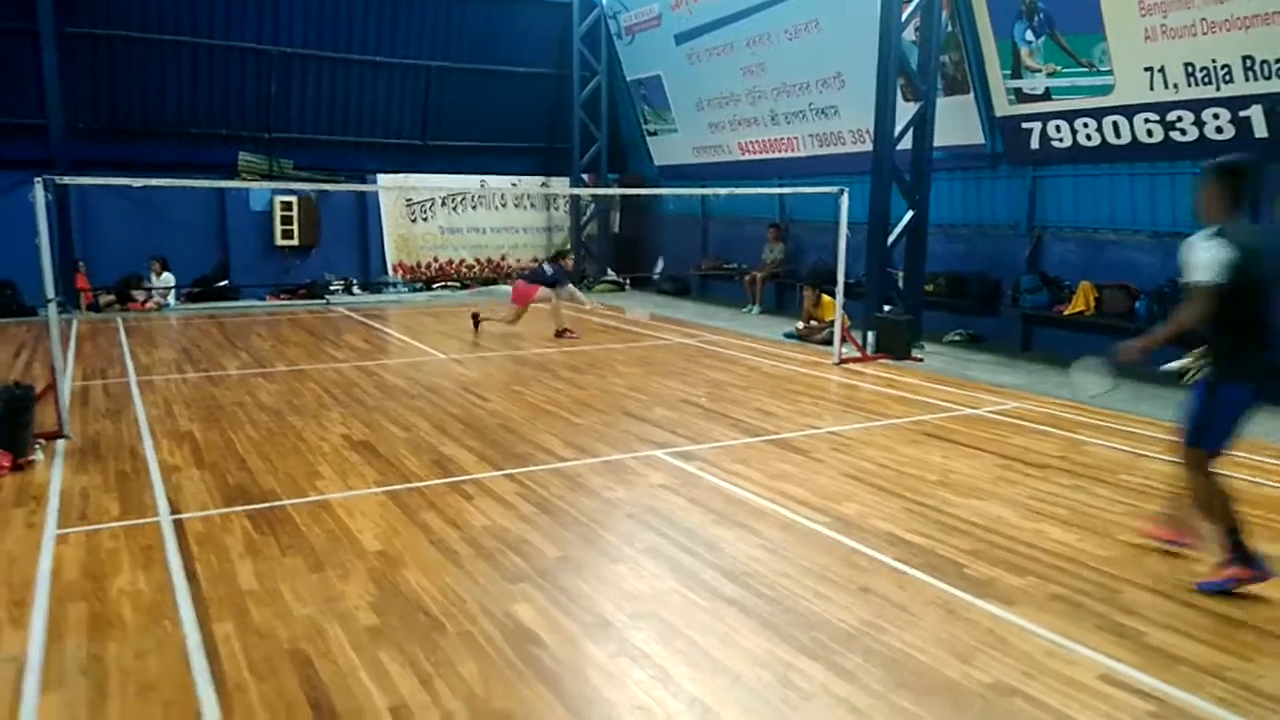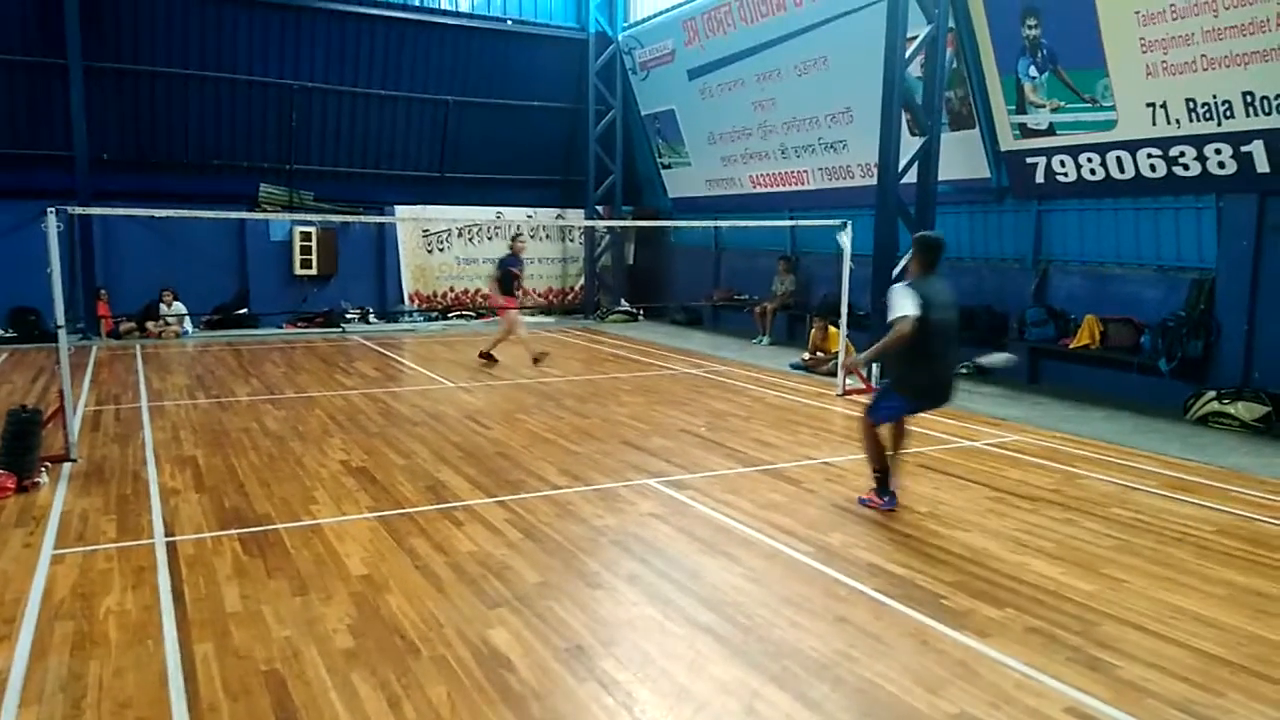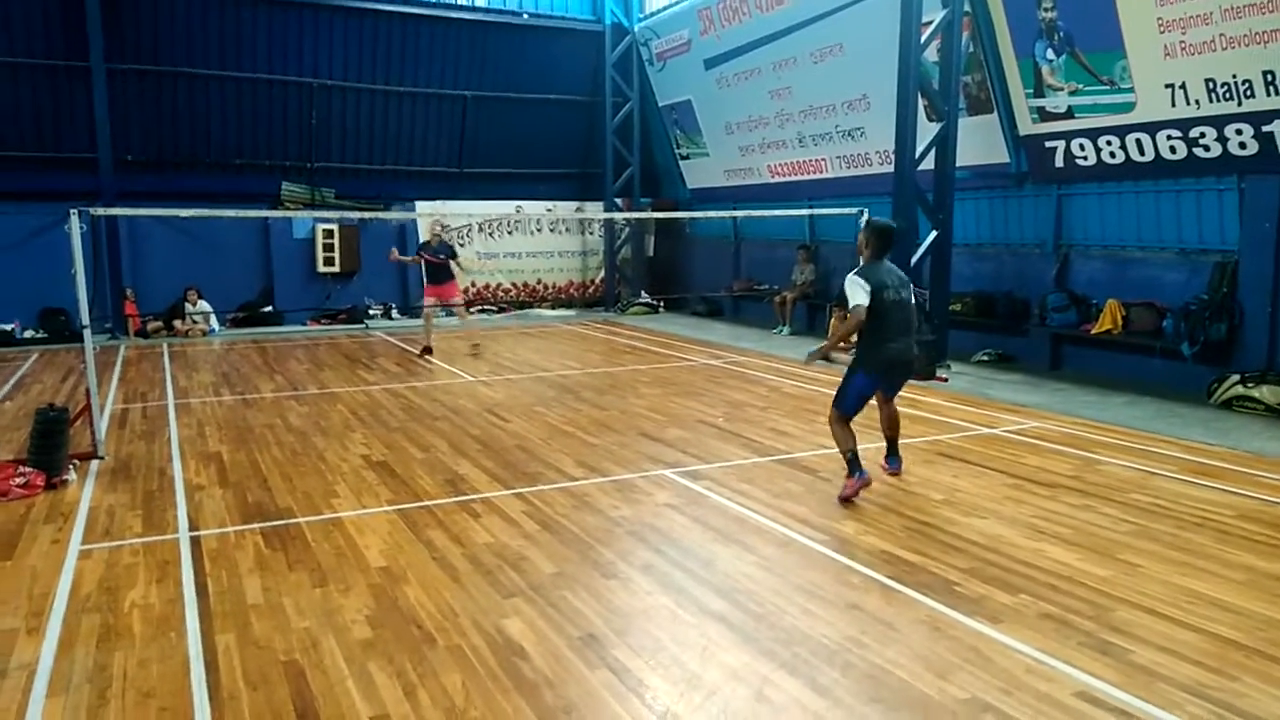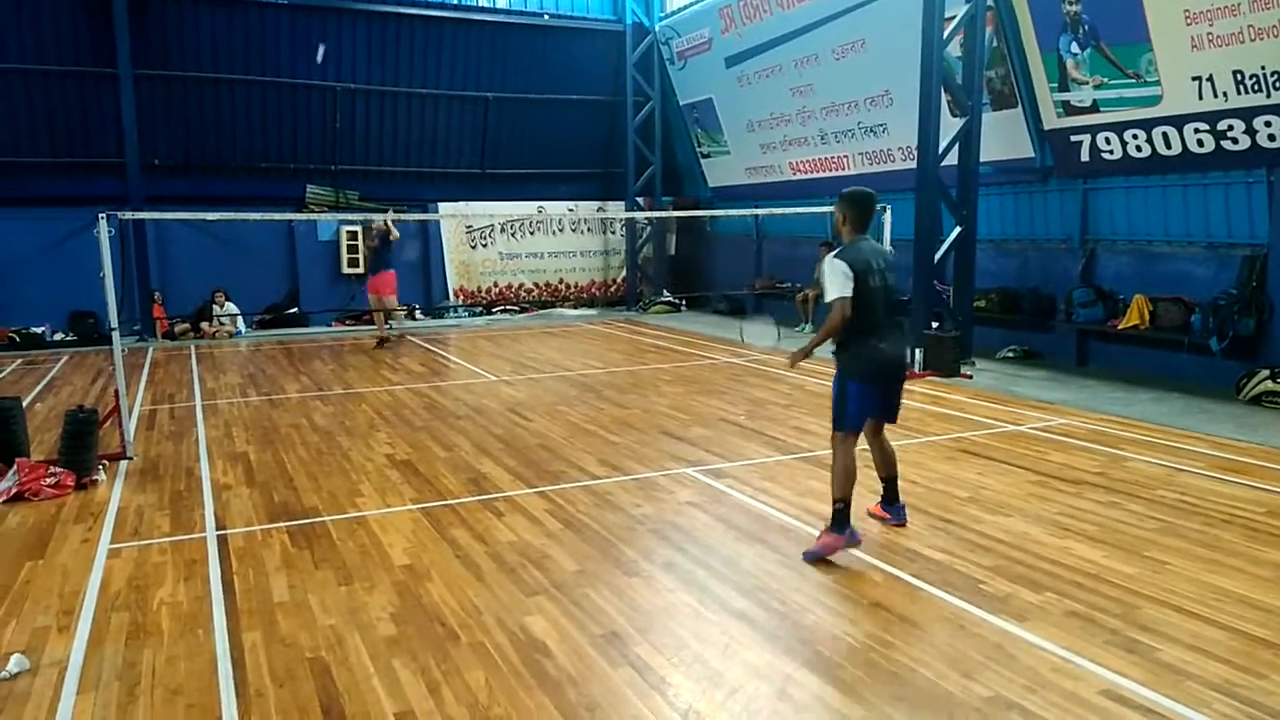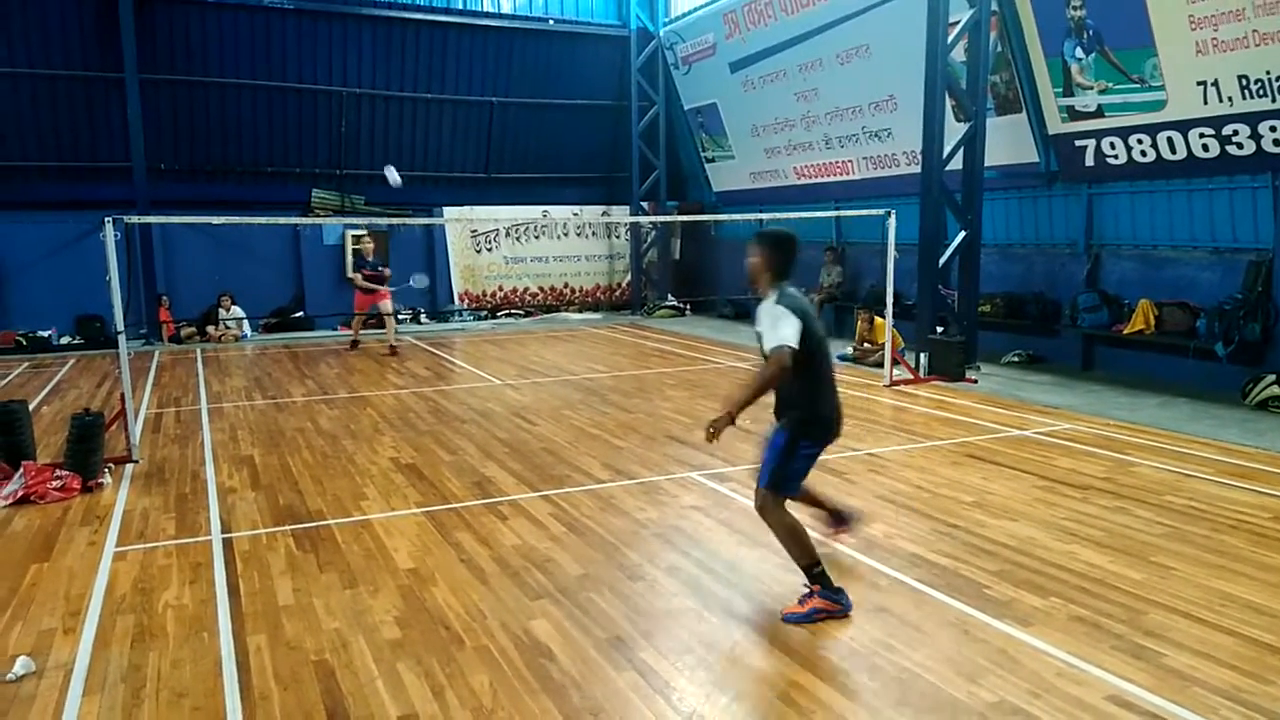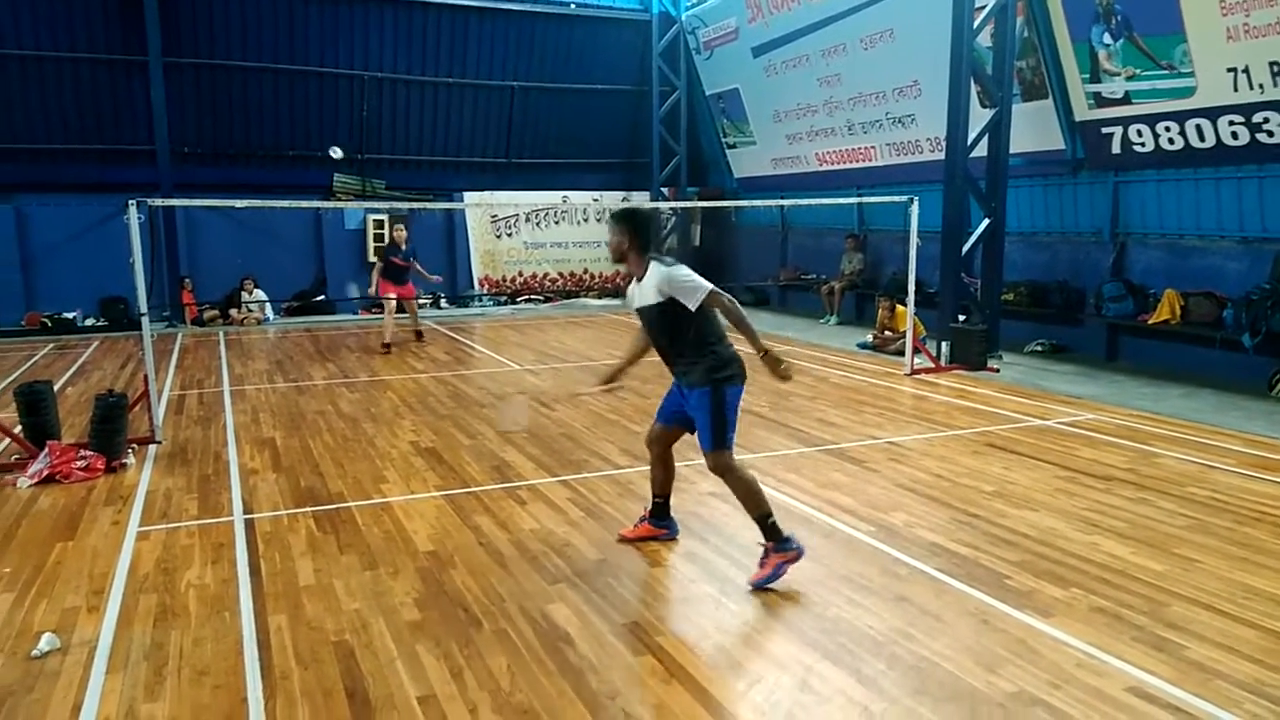
dt=0.7s
person 1, frame 1
left shoulder: (1208, 244)
right shoulder: (1253, 237)
left elbow: (1198, 309)
left wrist: (1146, 344)
left hip: (1234, 368)
right hip: (1255, 363)
left knee: (1194, 459)
right knee: (1191, 443)
left ankle: (1243, 562)
right ankle: (1179, 523)
person 1, frame 2
left shoulder: (904, 290)
right shoulder: (944, 291)
left elbow: (903, 330)
left wrist: (868, 355)
left hip: (910, 382)
right hip: (941, 386)
left knee: (870, 423)
right knee: (895, 414)
left ankle: (883, 492)
right ankle: (888, 471)
person 1, frame 3
left shoulder: (858, 278)
right shoulder: (901, 276)
left elbow: (858, 319)
left wrist: (826, 347)
left hip: (873, 360)
right hip: (905, 358)
left knee: (838, 418)
right knee: (885, 402)
left ankle: (855, 473)
right ankle: (893, 458)
person 1, frame 4
left shoulder: (839, 260)
right shoulder: (884, 256)
left elbow: (842, 314)
left wrist: (808, 348)
left hip: (861, 362)
right hip: (894, 357)
left knee: (844, 440)
right knee: (875, 431)
left ankle: (840, 527)
right ankle: (892, 505)
person 1, frame 5
left shoulder: (777, 309)
right shoulder: (784, 301)
left elbow: (780, 365)
left wrist: (732, 411)
right wrist: (743, 400)
left hip: (806, 420)
right hip: (804, 412)
left knee: (768, 503)
right knee: (773, 478)
left ankle: (827, 594)
right ankle: (838, 515)
person 1, frame 6
left shoulder: (666, 274)
right shoulder: (636, 288)
left elbow: (723, 302)
right elbow: (649, 337)
left wrist: (761, 350)
right wrist: (619, 369)
left hip: (713, 378)
right hip: (687, 379)
left knee: (719, 461)
right knee: (657, 440)
left ankle: (779, 545)
right ankle: (660, 519)
